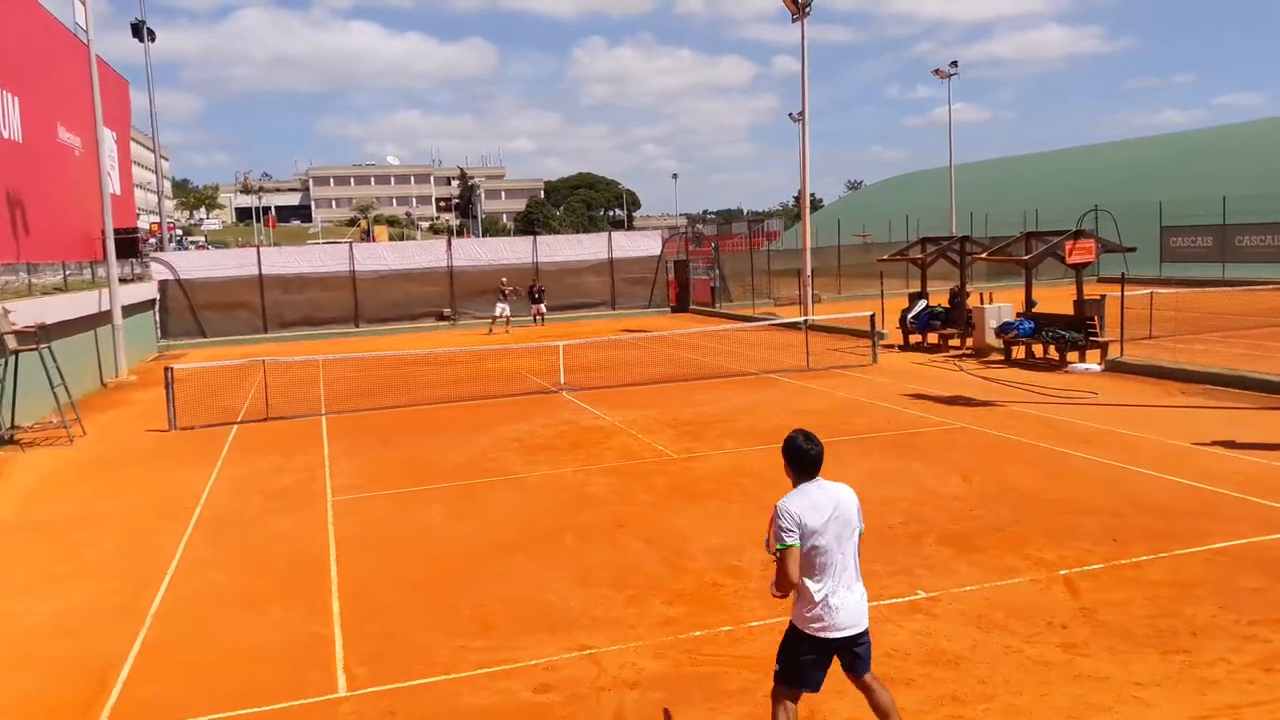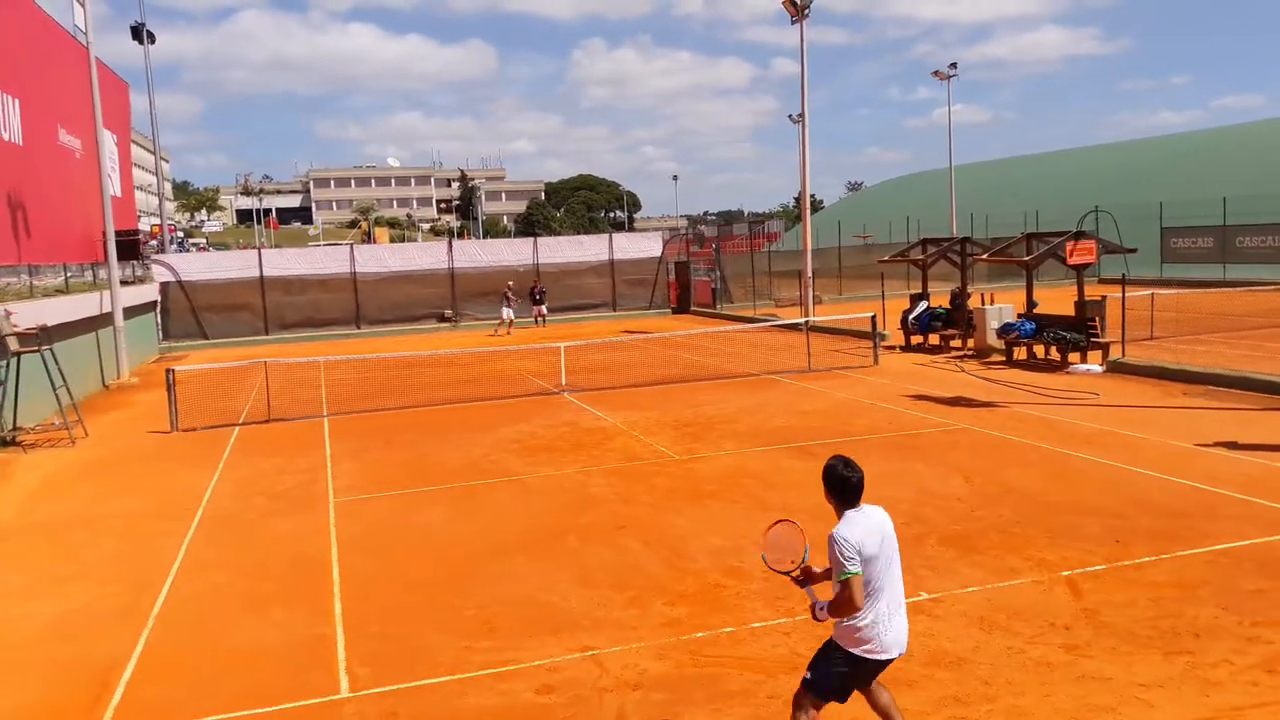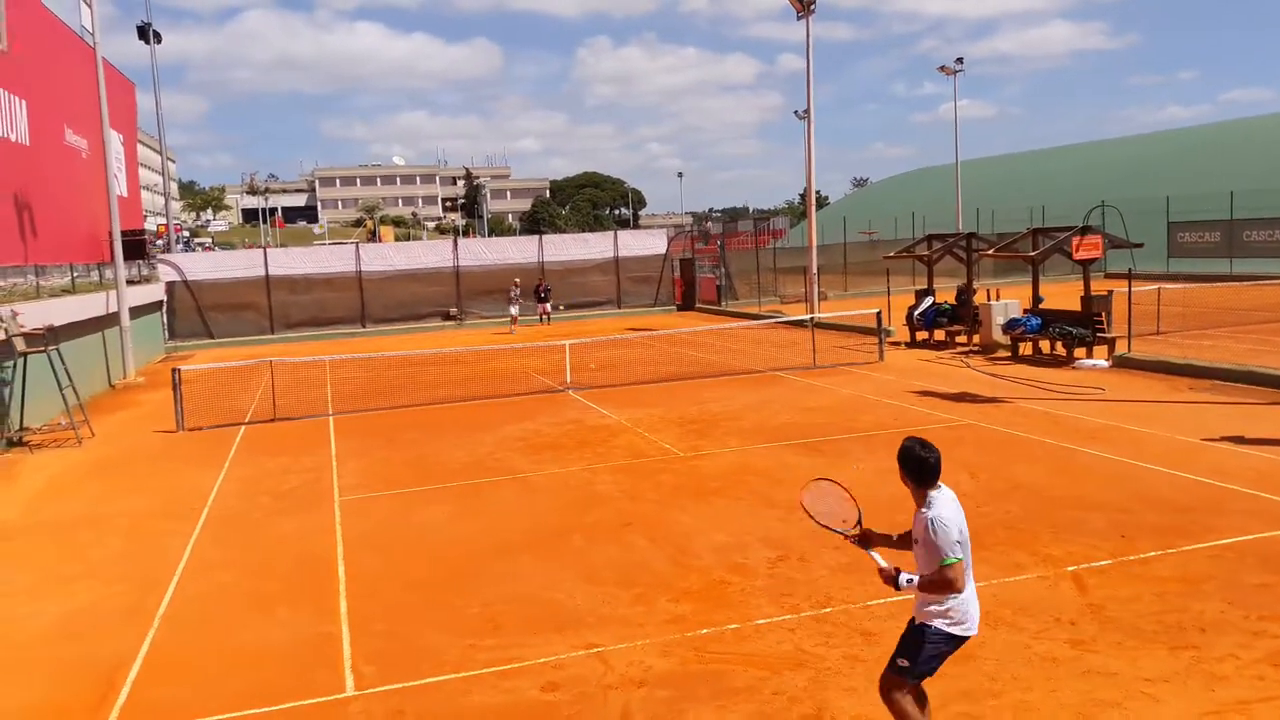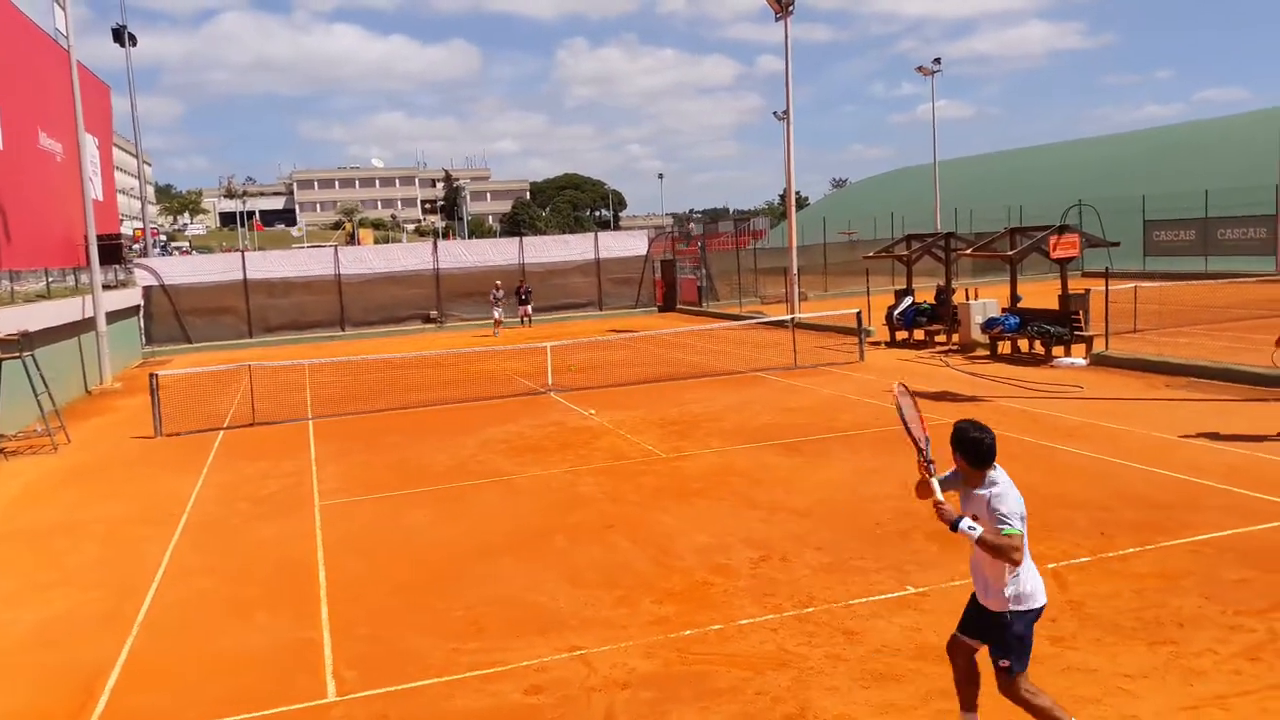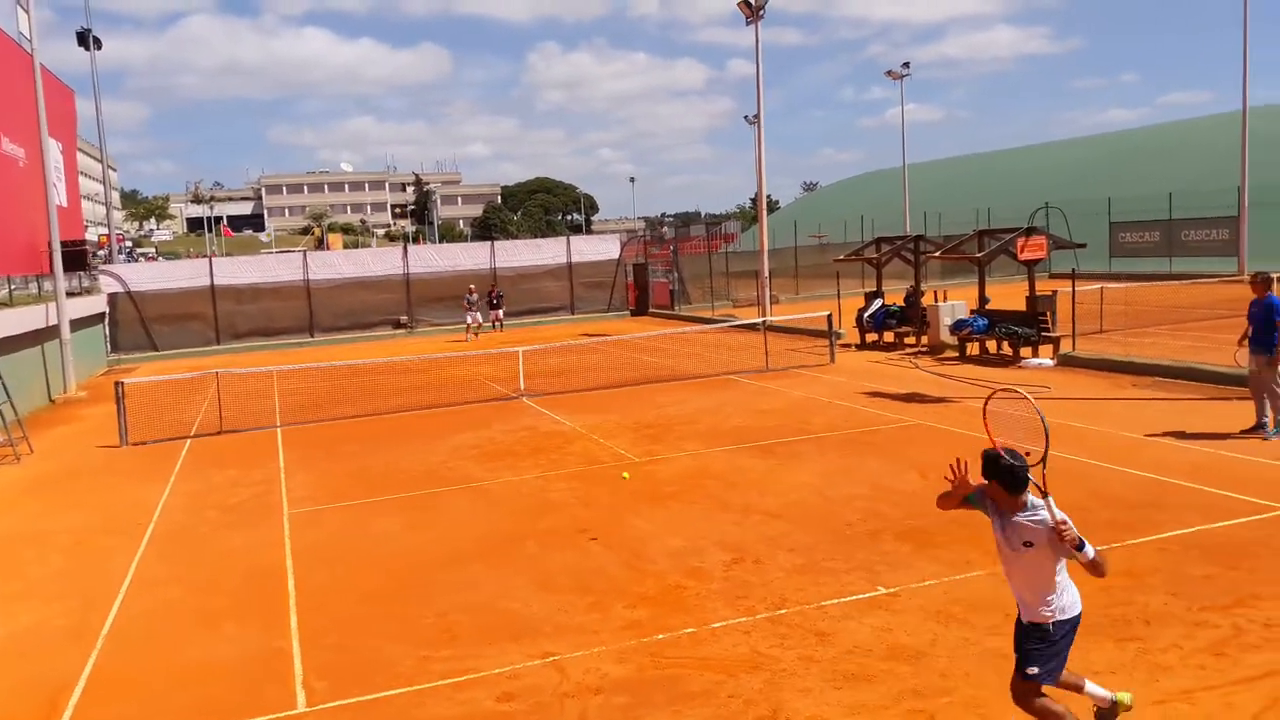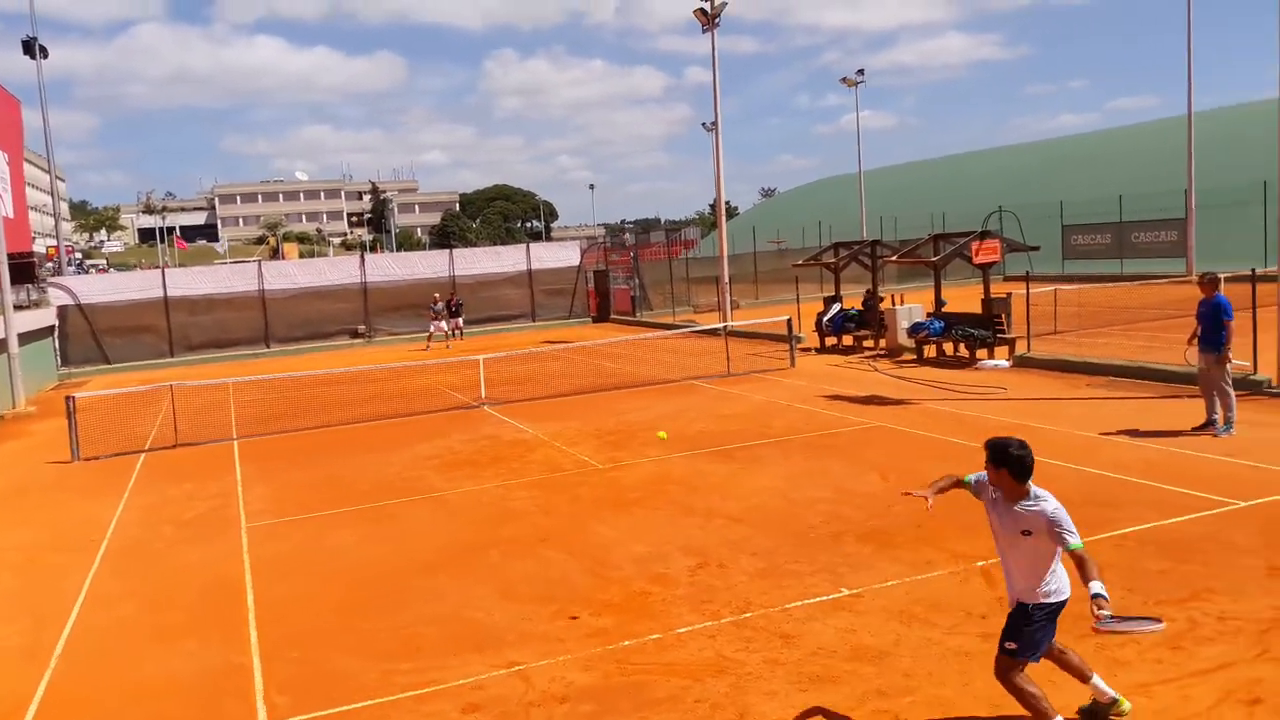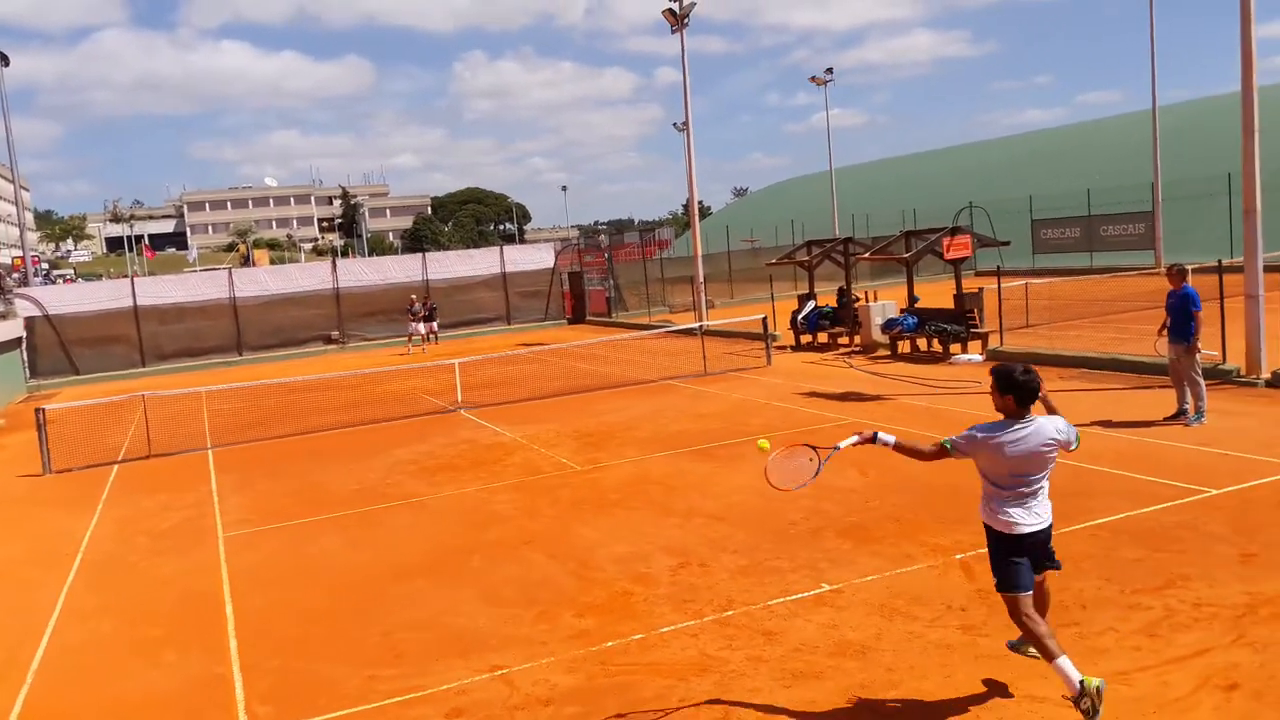
dt=0.2s
person 1, frame 1
left shoulder: (788, 508)
right shoulder: (847, 495)
left elbow: (789, 574)
left wrist: (778, 587)
left hip: (818, 621)
right hip: (855, 614)
left knee: (784, 695)
right knee: (864, 678)
person 1, frame 2
left shoulder: (843, 535)
right shoulder: (878, 515)
left elbow: (853, 601)
left wrist: (822, 609)
right wrist: (824, 575)
left hip: (863, 640)
right hip: (892, 635)
right knee: (865, 683)
person 1, frame 3
left shoulder: (939, 518)
right shoulder: (935, 495)
left elbow: (956, 582)
right elbow: (914, 541)
left wrist: (900, 579)
right wrist: (875, 538)
left hip: (946, 622)
right hip: (939, 614)
left knee: (891, 689)
right knee: (904, 681)
person 1, frame 4
left shoulder: (1001, 496)
right shoulder: (967, 475)
left elbow: (1015, 555)
right elbow: (923, 491)
left wrist: (960, 523)
right wrist: (925, 475)
left hip: (1015, 603)
right hip: (989, 593)
left knee: (1011, 687)
right knee: (958, 650)
person 1, frame 5
left shoulder: (1048, 521)
right shoulder: (990, 500)
left elbow: (1096, 566)
right elbow: (949, 502)
left wrist: (1075, 544)
right wrist: (959, 490)
left hip: (1054, 616)
right hip: (1031, 611)
left knee: (1025, 693)
right knee: (1044, 670)
person 1, frame 6
left shoulder: (1049, 512)
right shoulder: (987, 485)
left elbow: (1082, 559)
right elbow: (957, 479)
left wrist: (1098, 592)
right wrist: (931, 491)
left hip: (1042, 598)
right hip: (1027, 591)
left knee: (1008, 673)
right knee: (1049, 649)
person 1, frame 7
left shoulder: (984, 436)
right shoulder: (1050, 433)
left elbow: (929, 453)
right elbow: (1071, 441)
left wrist: (882, 438)
right wrist: (1048, 403)
left hip: (1009, 529)
right hip: (1040, 521)
left knee: (1023, 610)
right knee: (1038, 580)
left ankle: (1079, 683)
right ankle: (1034, 639)
